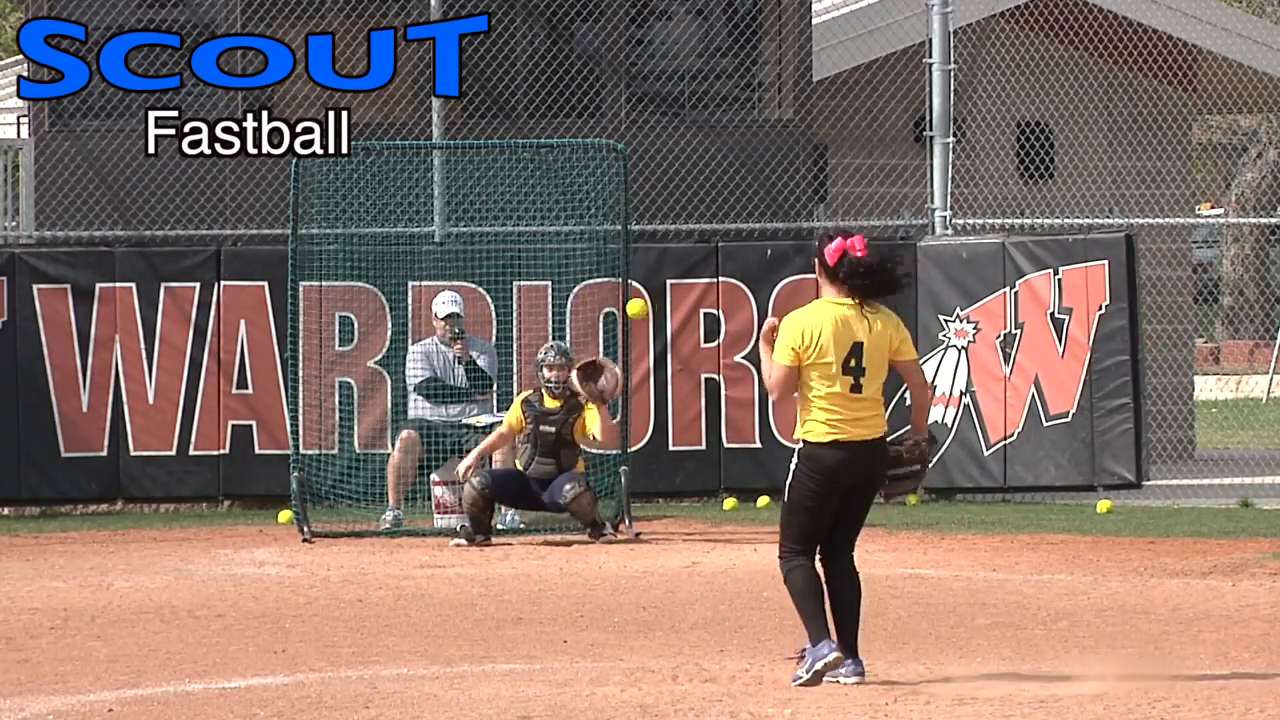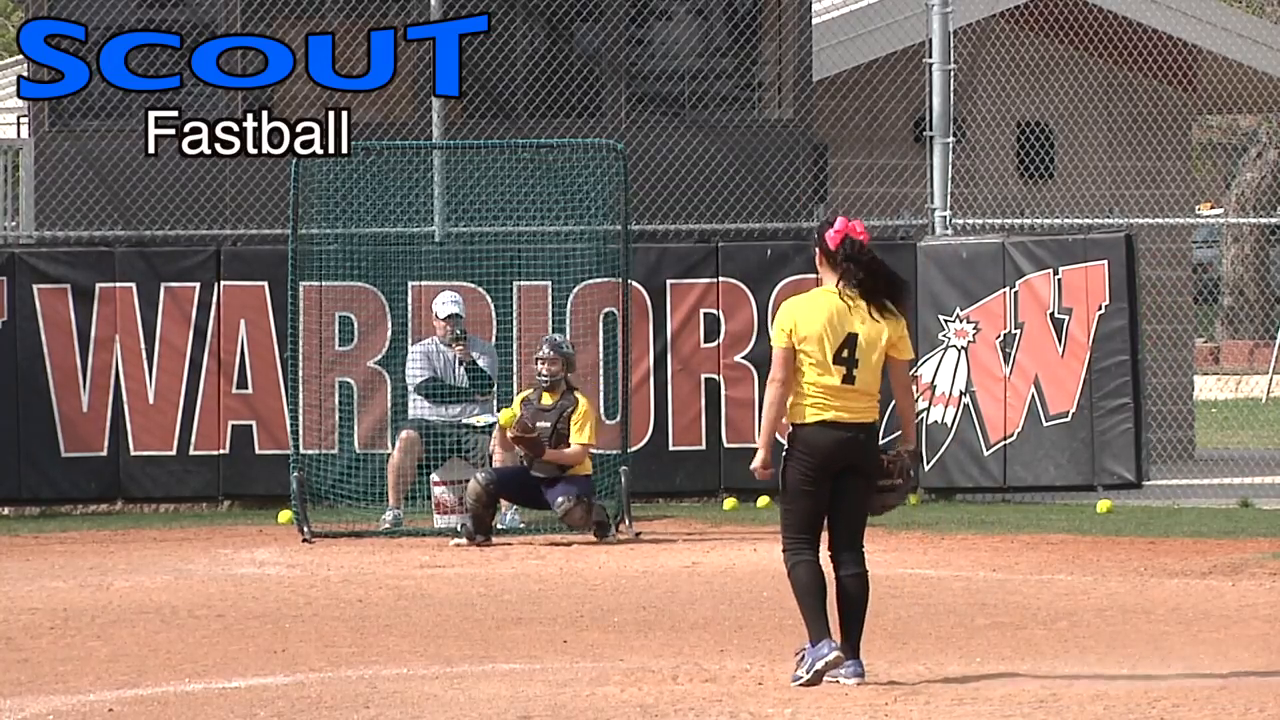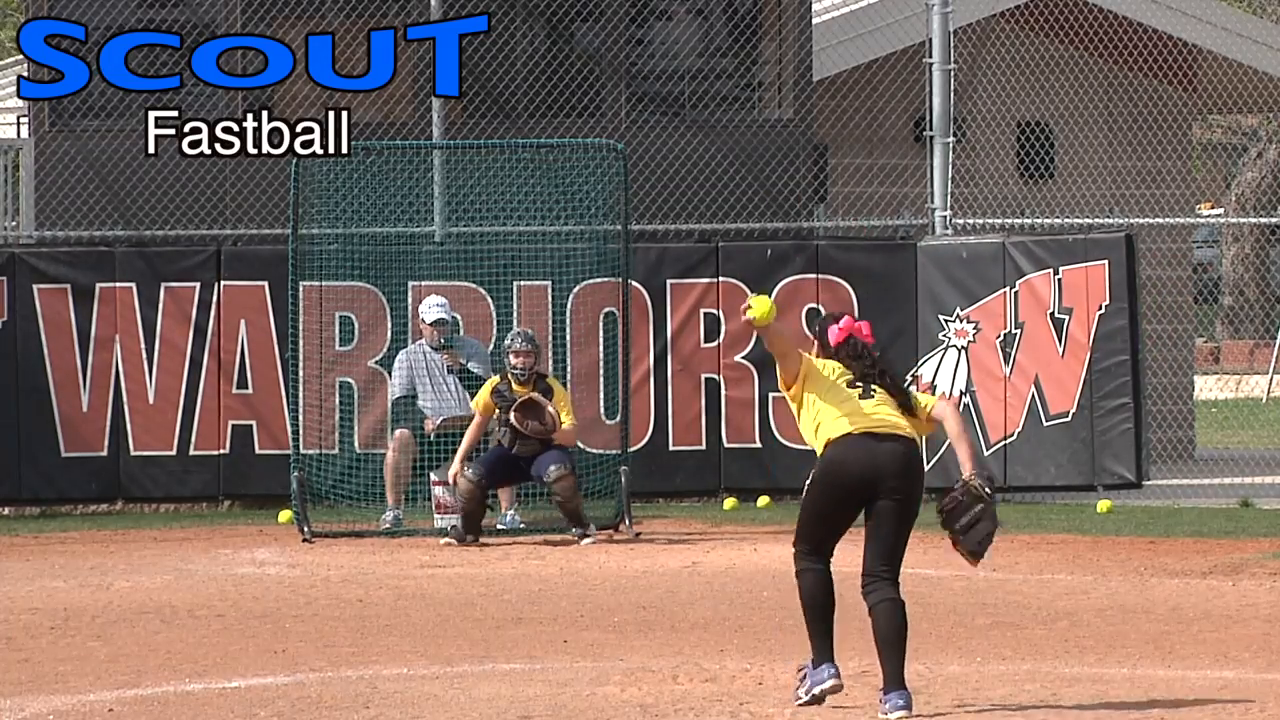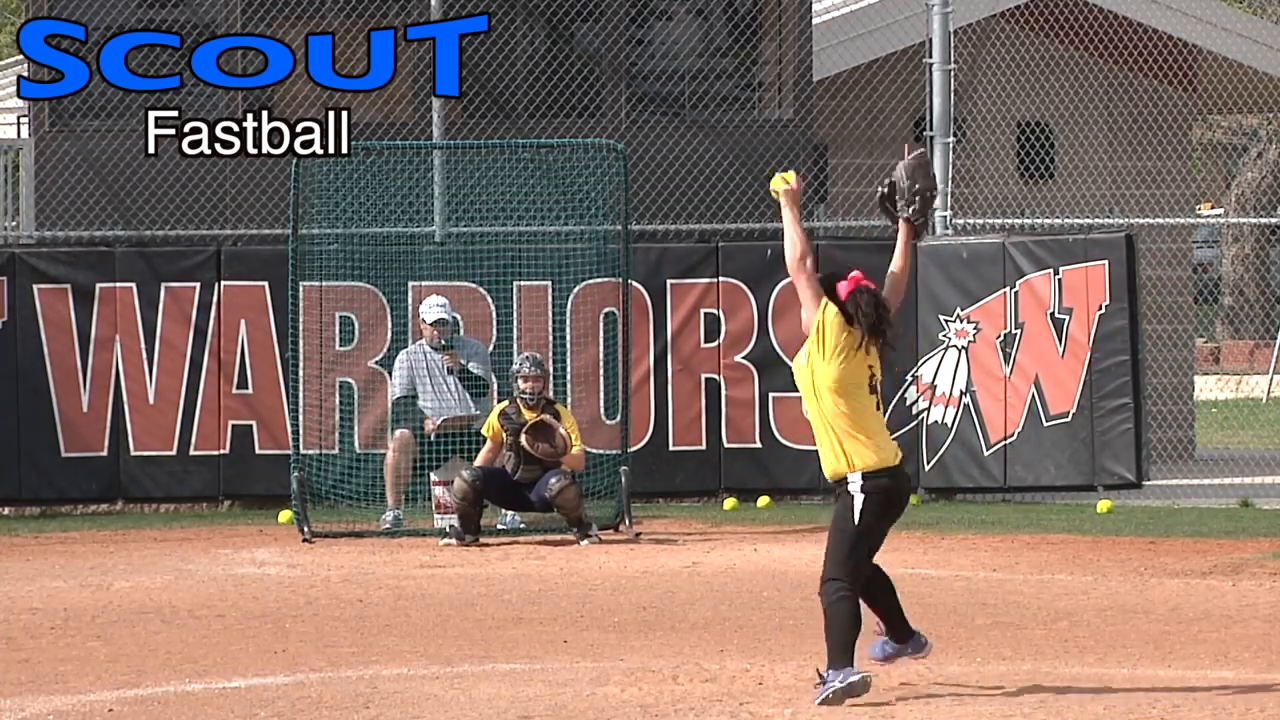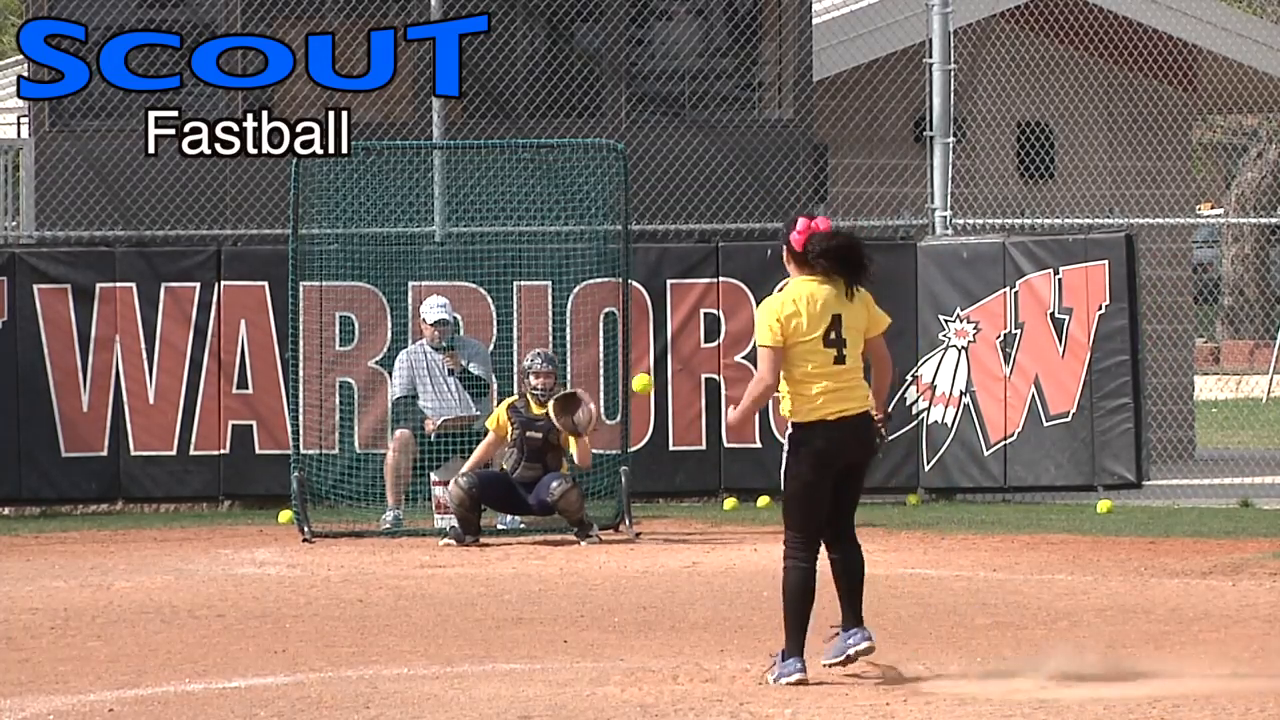
dt=0.5s
person 1, frame 1
left shoulder: (800, 322)
right shoulder: (886, 320)
left elbow: (779, 390)
right elbow: (919, 385)
left wrist: (765, 347)
right wrist: (919, 434)
left hip: (821, 453)
right hip: (871, 452)
left knee: (795, 552)
right knee: (839, 555)
left ankle: (822, 646)
right ankle: (848, 659)
person 1, frame 2
left shoulder: (797, 309)
right shoulder: (886, 312)
left elbow: (779, 383)
right elbow: (902, 387)
left wrist: (764, 448)
right wrist: (907, 443)
left hip: (811, 436)
right hip: (861, 438)
left knee: (800, 545)
right knee: (849, 550)
left ankle: (821, 646)
right ankle: (850, 659)
person 1, frame 3
left shoulder: (800, 372)
right shoulder: (889, 386)
left elbow: (781, 342)
right elbow: (945, 409)
left wrist: (762, 324)
right wrist: (968, 472)
left hip: (844, 468)
right hip: (902, 462)
left knee: (811, 555)
right knee: (881, 581)
left ankle: (822, 669)
person 1, frame 4
left shoulder: (826, 330)
right shoulder: (867, 339)
left elbow: (801, 263)
right elbow: (897, 279)
left wrist: (790, 206)
right wrist: (906, 227)
left hip: (867, 485)
right hip: (889, 479)
left knee: (839, 582)
right knee: (856, 565)
left ankle: (842, 669)
right ankle: (902, 636)
person 1, frame 5
left shoulder: (777, 307)
right shoulder: (857, 297)
left elbow: (766, 382)
right elbow: (883, 364)
left wrist: (739, 412)
right wrist: (878, 412)
left hip: (811, 436)
right hip: (859, 429)
left knee: (800, 546)
right knee: (839, 532)
left ankle: (793, 659)
right ankle: (853, 629)
person 2, frame 1
left shoulder: (482, 348)
right shoulder: (419, 351)
left elbow: (484, 388)
right elbow: (428, 389)
left wrist: (467, 360)
right wrist: (471, 394)
left hip: (473, 427)
right hip: (429, 425)
right knee: (406, 438)
right ankle: (393, 511)
person 2, frame 2
left shoulder: (482, 349)
right shoulder: (419, 351)
left elbow: (485, 389)
right elbow: (428, 390)
left wrist: (468, 361)
right wrist: (471, 395)
left hip: (472, 427)
right hip: (430, 425)
right knee: (406, 439)
right ankle: (393, 511)
person 2, frame 3
left shoulder: (473, 349)
right shoulder: (407, 357)
right elbow: (400, 404)
left wrist: (460, 367)
right wrist: (422, 420)
right hip: (427, 430)
right knee: (401, 437)
left ankle: (509, 511)
right ankle: (394, 511)
person 2, frame 4
left shoulder: (473, 349)
right shoulder: (408, 357)
left elbow: (482, 390)
right elbow: (400, 404)
left wrist: (460, 369)
right wrist: (422, 421)
left hip: (472, 429)
right hip: (427, 431)
right knee: (401, 438)
right ankle: (393, 511)
person 2, frame 5
left shoulder: (474, 349)
right shoulder: (408, 357)
left elbow: (482, 391)
right elbow: (401, 403)
left wrist: (460, 369)
right wrist: (422, 421)
left hip: (473, 429)
right hip: (429, 432)
right knee: (401, 438)
right ankle: (393, 511)
person 3, frame 1
left shoulder: (582, 407)
right shoulder: (526, 401)
left elbow: (601, 435)
right elbow: (503, 433)
left wrist: (601, 404)
right wrist: (475, 454)
left hip: (561, 481)
right hip: (526, 479)
left knee: (576, 494)
right knee: (477, 485)
left ankle: (596, 527)
right ankle: (478, 533)
person 3, frame 2
left shoulder: (579, 405)
right shoulder: (524, 400)
left elbow: (580, 455)
right elbow: (507, 448)
left wrist: (542, 452)
right wrist: (503, 433)
left hip: (569, 478)
right hip: (532, 476)
left knee: (571, 512)
right knee: (481, 482)
left ankle: (599, 519)
right ankle: (478, 532)
person 3, frame 3
left shoulder: (551, 389)
right shoulder: (494, 388)
left elbow: (571, 438)
right elbow: (478, 423)
right wrist: (457, 461)
left hip: (545, 454)
right hip: (509, 454)
left knee: (561, 474)
right knee: (470, 476)
left ankle: (582, 527)
right ankle: (468, 531)
person 3, frame 4
left shoulder: (559, 415)
right shoulder: (502, 412)
left elbow: (579, 463)
right elbow: (490, 450)
right wrist: (466, 486)
left hip: (545, 487)
right hip: (511, 485)
left knee: (561, 484)
right knee: (467, 479)
left ankle: (583, 528)
right ankle: (467, 531)
person 3, frame 5
right shoulder: (511, 407)
left elbow: (583, 462)
right elbow: (490, 444)
left wrist: (580, 435)
right wrist: (462, 474)
left hip: (544, 491)
right hip: (511, 485)
left knee: (562, 487)
right knee: (463, 486)
left ankle: (584, 529)
right ankle: (468, 531)
